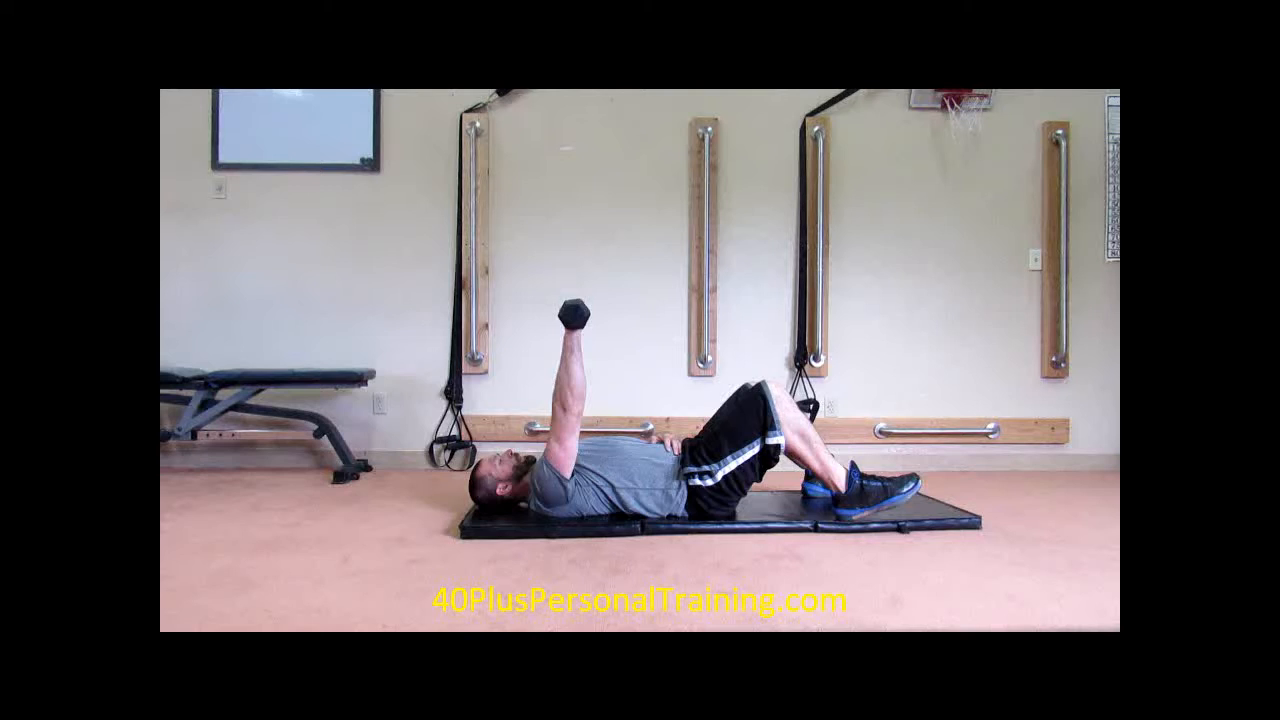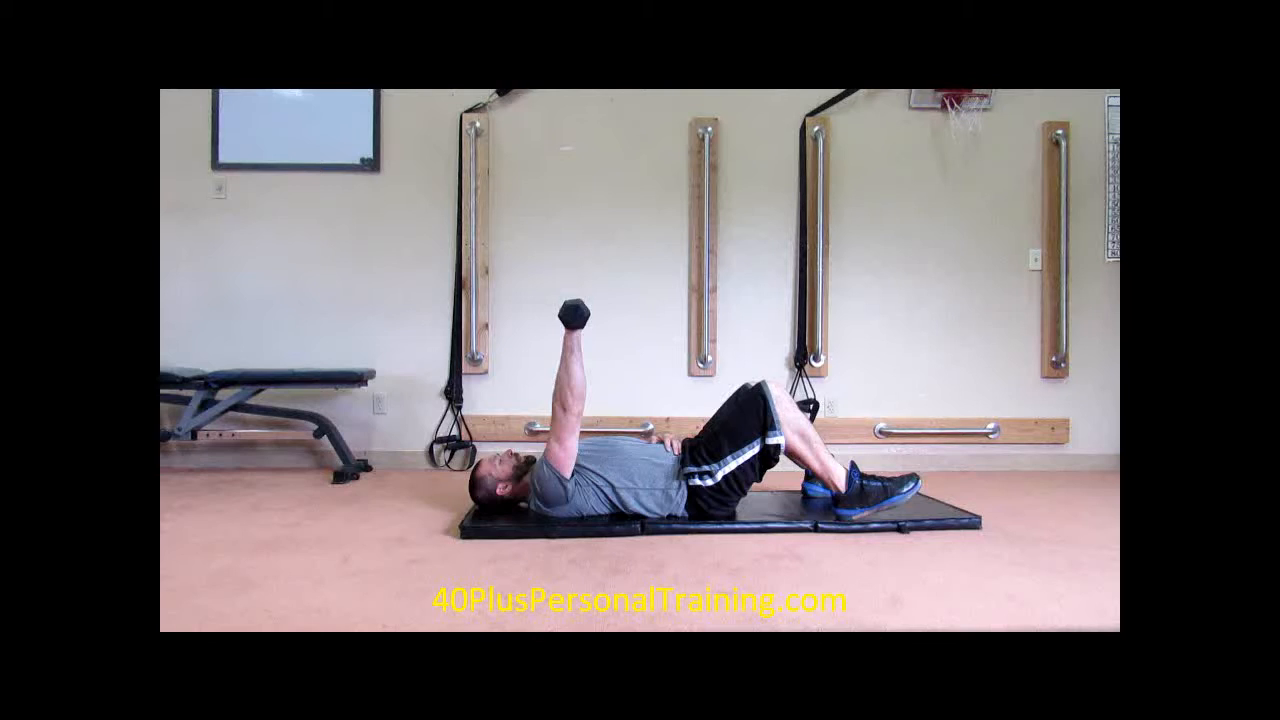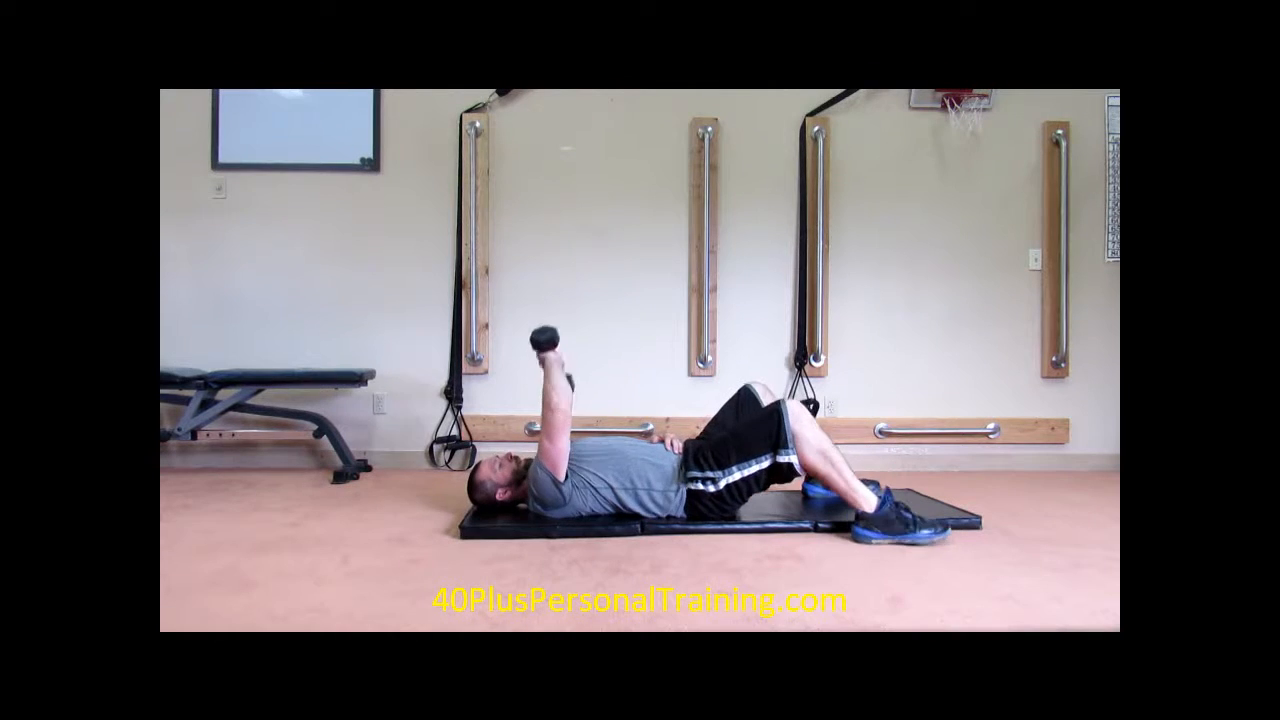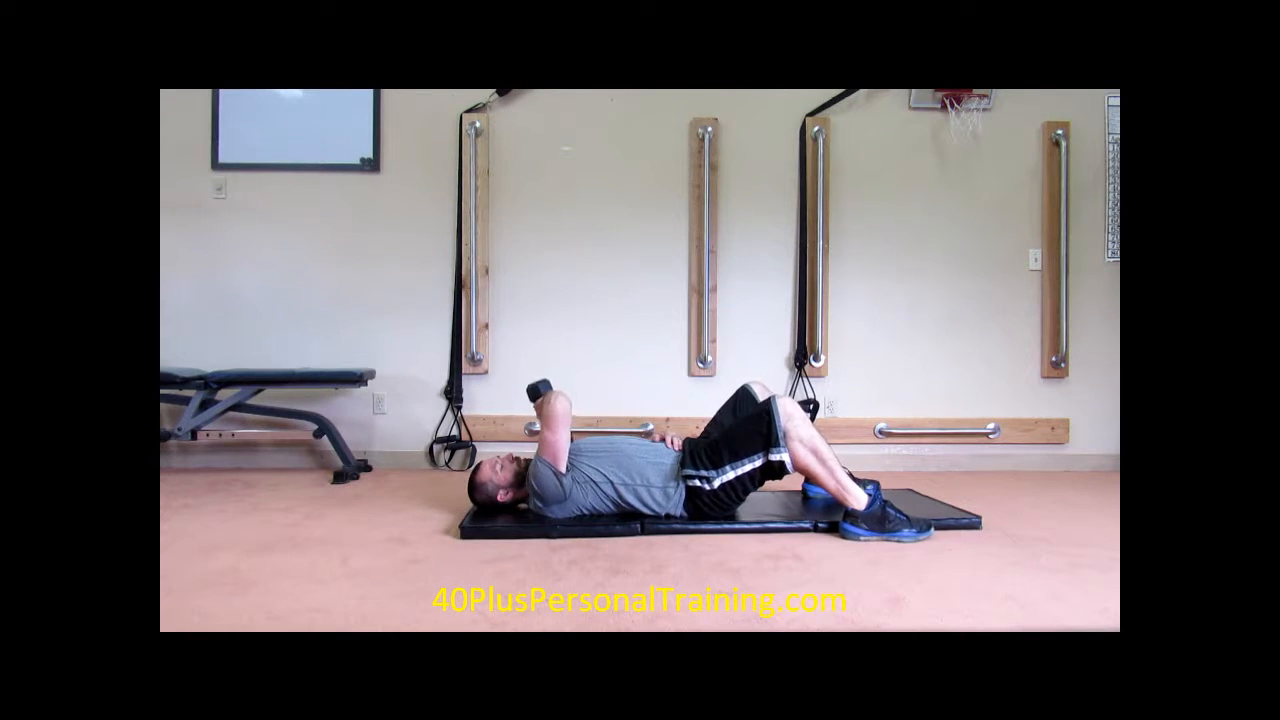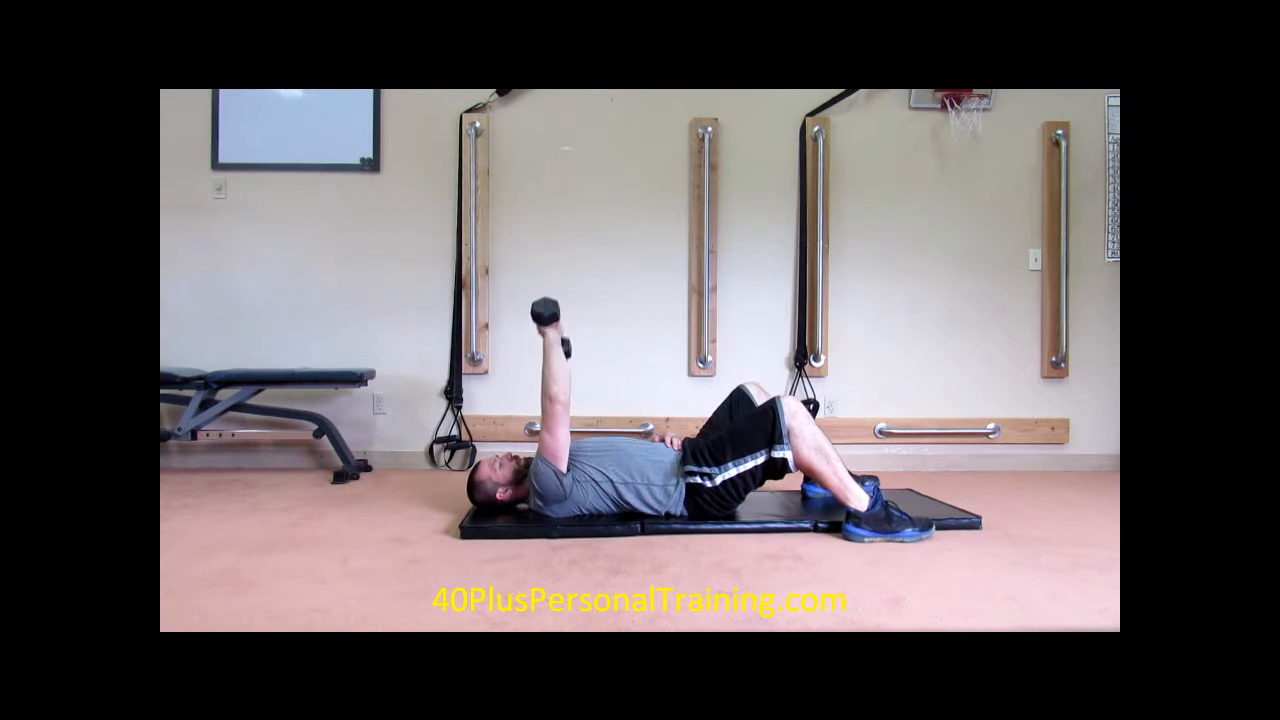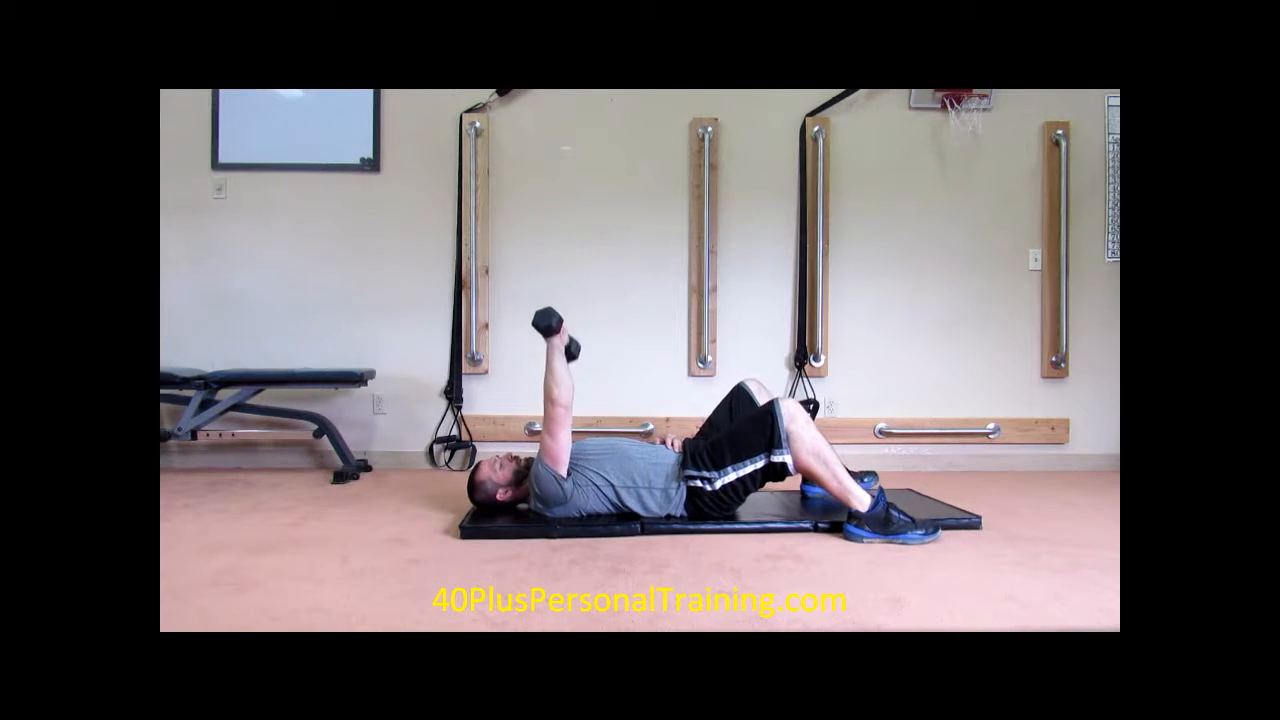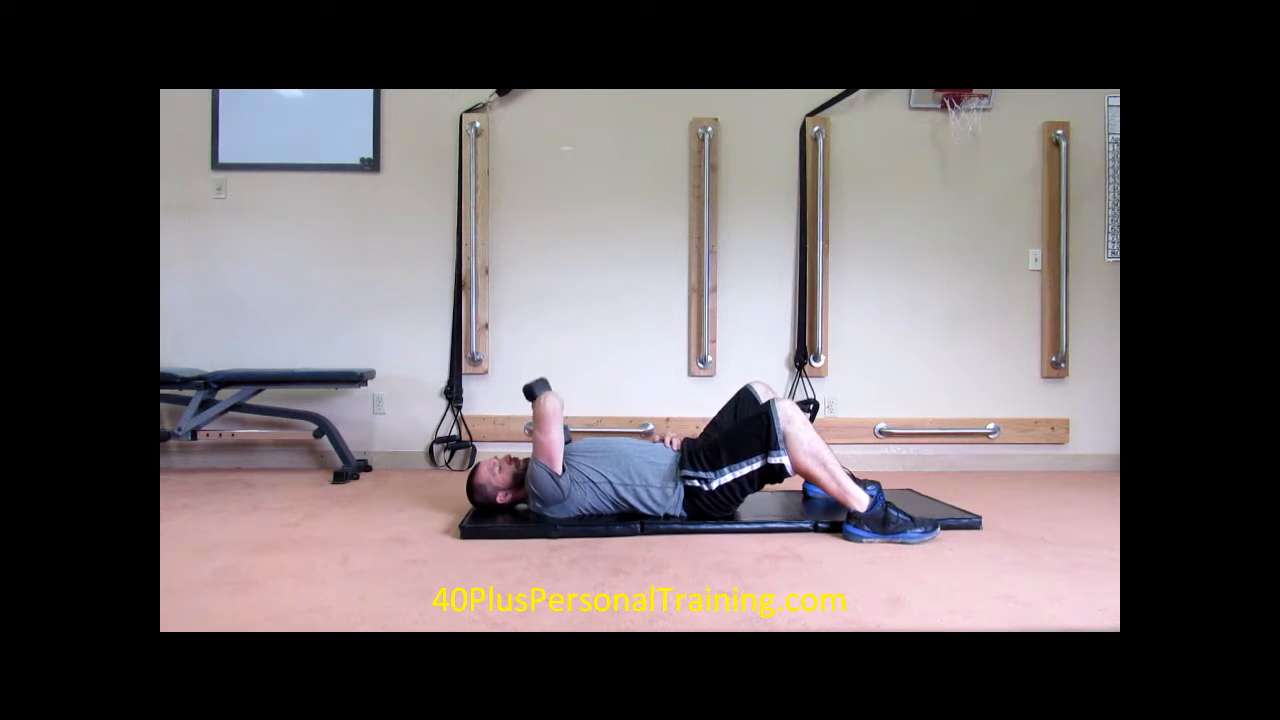
dt=0.4s
person 1, frame 1
left shoulder: (550, 477)
right shoulder: (548, 490)
right elbow: (568, 412)
left wrist: (655, 440)
right wrist: (572, 338)
left hip: (685, 469)
right hip: (695, 492)
left knee: (759, 398)
right knee: (771, 398)
left ankle: (823, 479)
right ankle: (849, 491)
person 1, frame 2
left shoulder: (554, 476)
right shoulder: (548, 492)
right elbow: (569, 413)
left wrist: (656, 442)
right wrist: (572, 338)
left hip: (682, 464)
right hip: (694, 493)
left knee: (755, 397)
right knee: (770, 397)
left ankle: (823, 478)
right ankle: (849, 491)
person 1, frame 3
left shoulder: (555, 475)
right shoulder: (546, 494)
right elbow: (559, 421)
left wrist: (660, 442)
right wrist: (550, 363)
left hip: (688, 464)
right hip: (695, 492)
left knee: (760, 394)
right knee: (791, 416)
left ankle: (829, 483)
right ankle: (875, 514)
person 1, frame 4
left shoulder: (556, 472)
right shoulder: (546, 492)
right elbow: (559, 415)
left wrist: (657, 441)
right wrist: (549, 400)
left hip: (686, 465)
right hip: (695, 492)
left knee: (757, 394)
right knee: (786, 414)
left ankle: (829, 482)
right ankle: (863, 510)
person 1, frame 5
left shoulder: (553, 473)
right shoulder: (547, 489)
right elbow: (557, 407)
left wrist: (657, 442)
right wrist: (550, 339)
left hip: (683, 464)
right hip: (694, 490)
left knee: (753, 393)
right knee: (789, 412)
left ankle: (829, 481)
right ankle: (865, 512)
person 1, frame 6
left shoulder: (552, 477)
right shoulder: (548, 493)
right elbow: (558, 412)
left wrist: (662, 446)
right wrist: (555, 348)
left hip: (685, 467)
right hip: (694, 491)
left knee: (755, 392)
right knee: (787, 413)
left ankle: (827, 481)
right ankle: (867, 514)
person 1, frame 7
left shoulder: (555, 471)
right shoulder: (546, 493)
right elbow: (548, 419)
left wrist: (658, 444)
right wrist: (543, 396)
left hip: (686, 463)
right hip: (692, 490)
left knee: (759, 393)
right knee: (785, 415)
left ankle: (834, 483)
right ankle: (866, 514)
